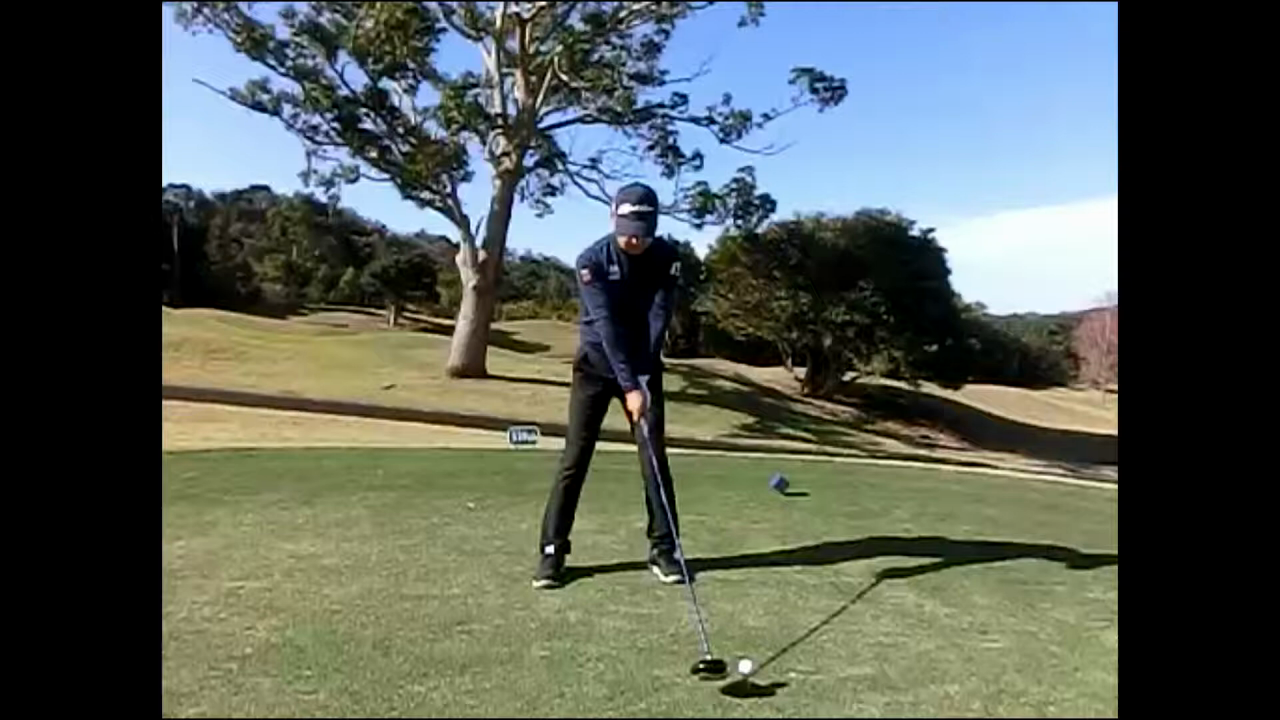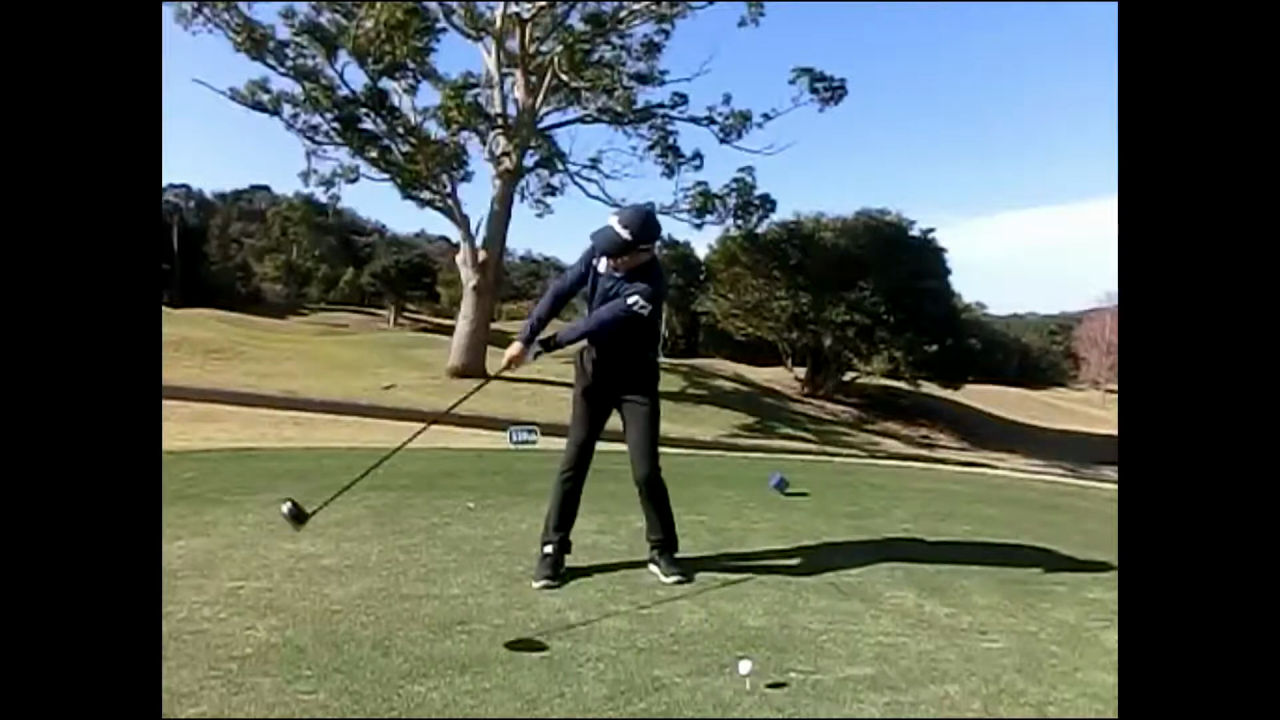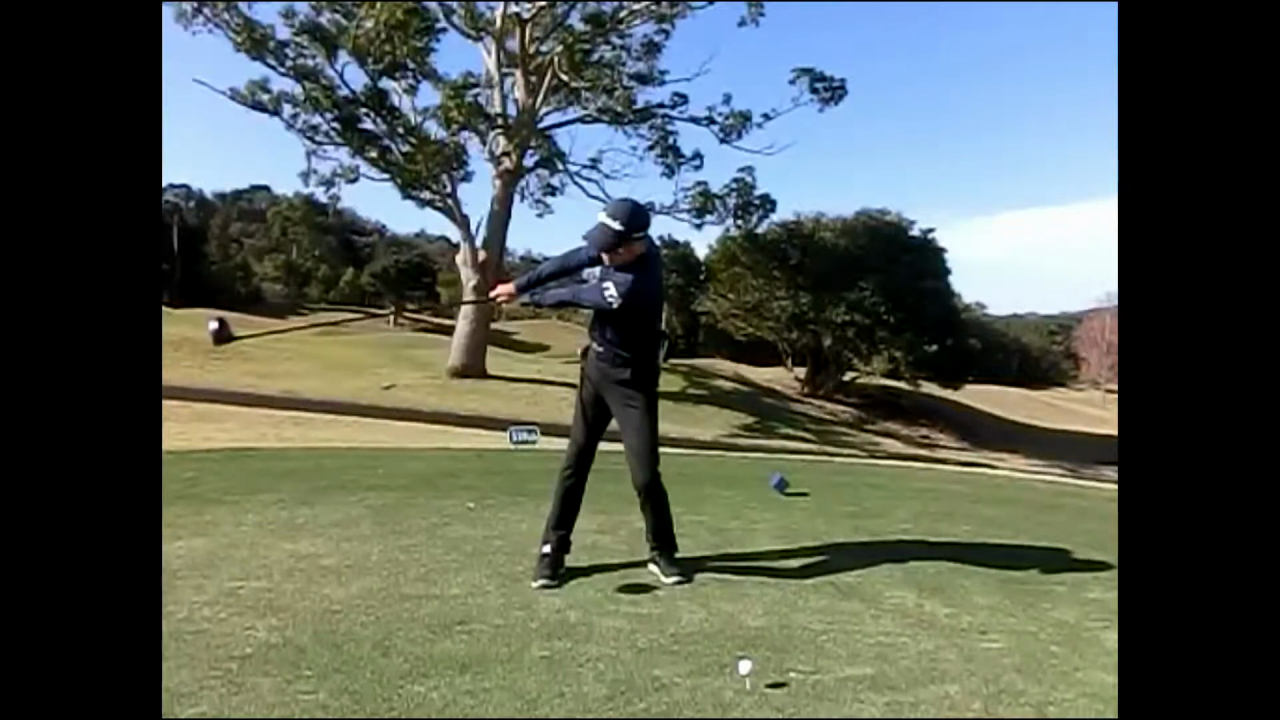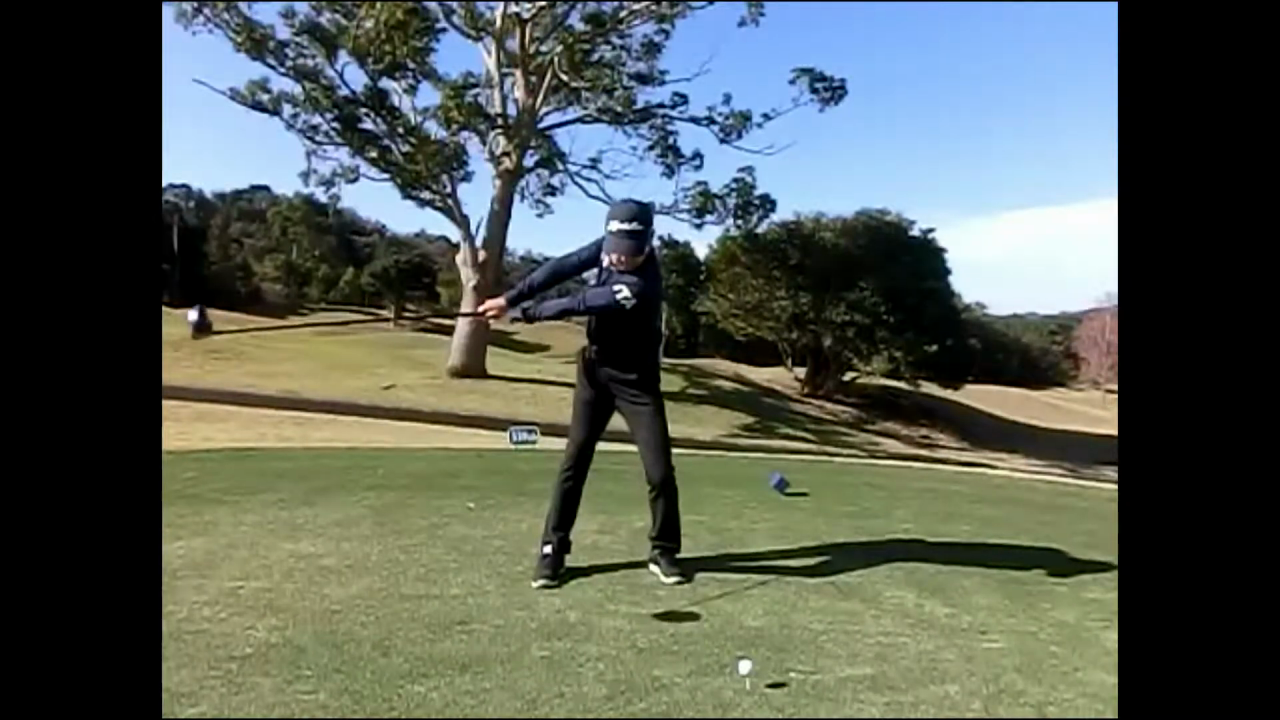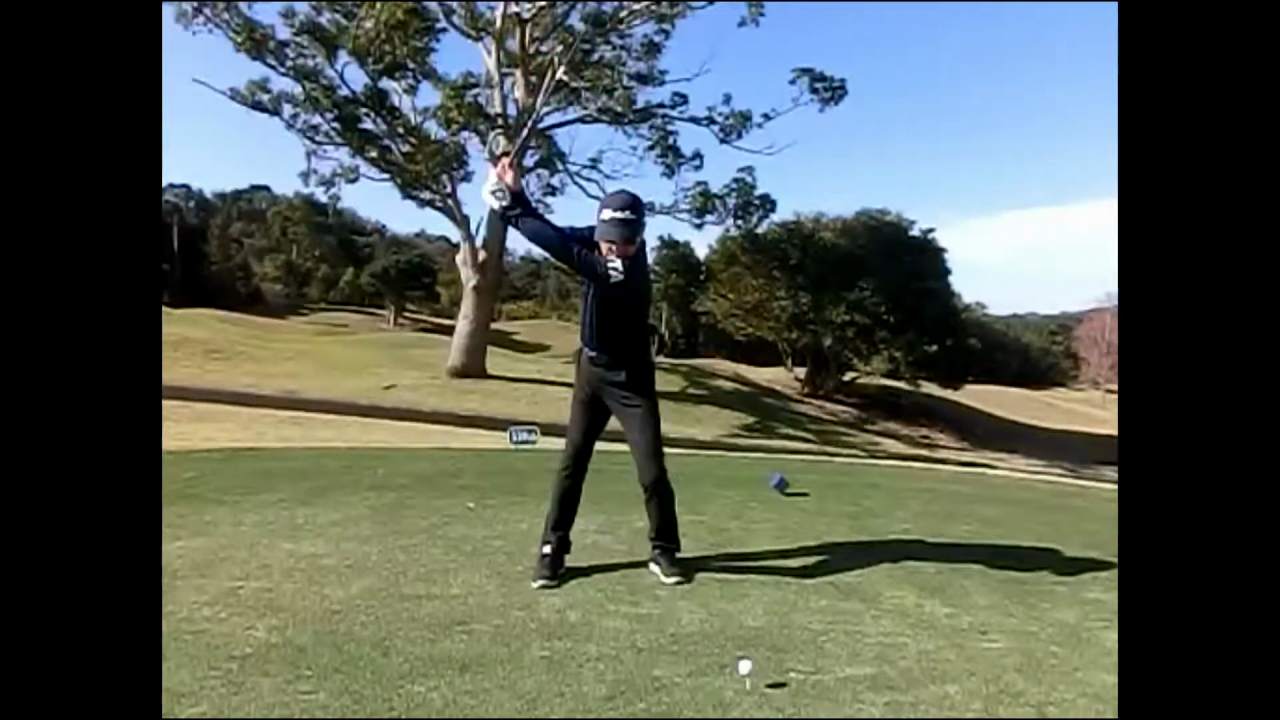
dt=1s
person 1, frame 1
left shoulder: (666, 258)
right shoulder: (591, 261)
left elbow: (658, 319)
right elbow: (606, 325)
left wrist: (642, 379)
right wrist: (628, 385)
left hip: (644, 367)
right hip: (595, 365)
left knee: (655, 460)
right knee: (575, 458)
left ankle: (662, 549)
right ankle: (552, 549)
person 1, frame 2
left shoulder: (648, 287)
right shoulder: (604, 249)
left elbow: (595, 323)
right elbow: (564, 287)
left wrist: (544, 344)
right wrist: (526, 336)
left hip: (635, 376)
right hip: (595, 365)
left knee: (645, 470)
right knee: (573, 461)
left ankle: (662, 550)
right ankle: (553, 549)
person 1, frame 3
left shoulder: (634, 285)
right shoulder: (626, 246)
left elbow: (575, 296)
right elbow: (573, 261)
left wrist: (532, 297)
right wrist: (519, 284)
left hip: (632, 378)
right hip: (597, 365)
left knee: (645, 475)
right knee: (575, 461)
left ankle: (662, 553)
right ankle: (553, 549)
person 1, frame 4
left shoulder: (642, 286)
right shoulder: (608, 246)
left elbow: (578, 305)
right elbow: (560, 269)
left wrist: (525, 313)
right wrist: (509, 299)
left hip: (636, 378)
right hip: (596, 368)
left knee: (660, 472)
right knee: (574, 462)
left ankle: (663, 552)
right ankle: (552, 549)
person 1, frame 5
left shoulder: (627, 273)
right shoulder: (602, 239)
left elbow: (557, 247)
right elbow: (556, 235)
left wrist: (508, 207)
right wrist: (518, 195)
left hip: (629, 378)
right hip: (590, 369)
left knee: (652, 472)
right knee: (572, 463)
left ankle: (664, 552)
right ankle: (552, 550)
